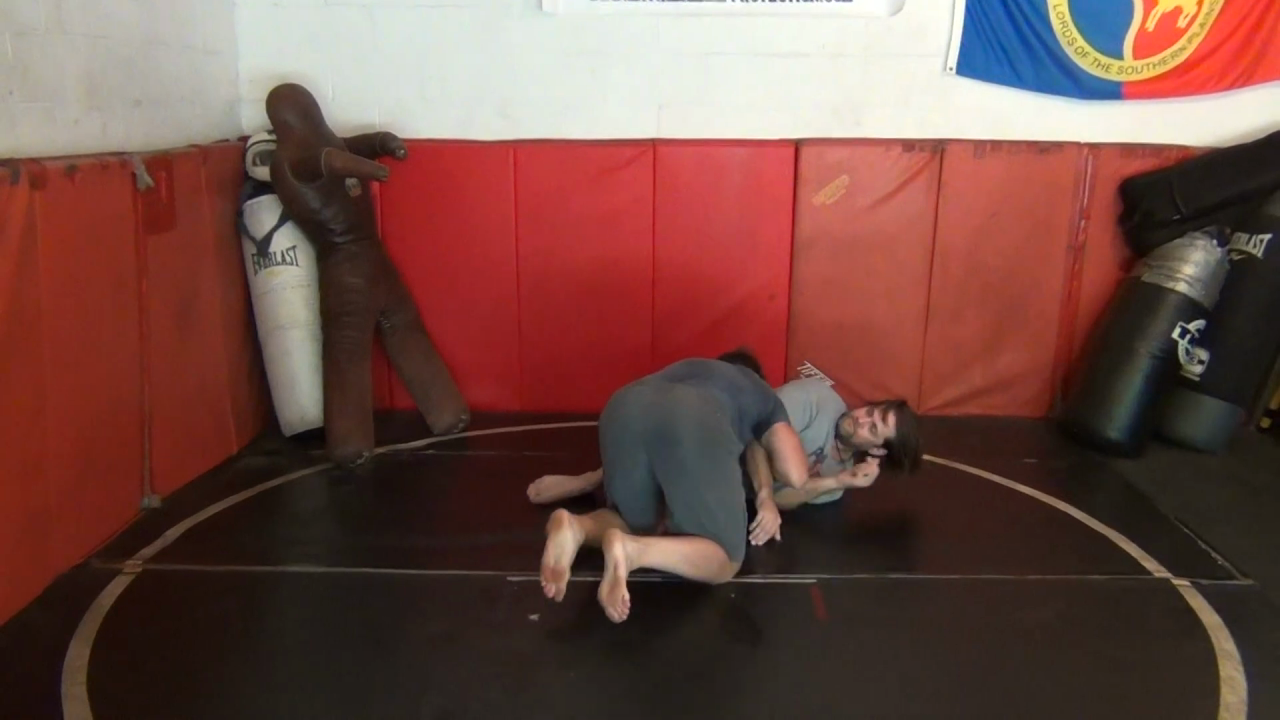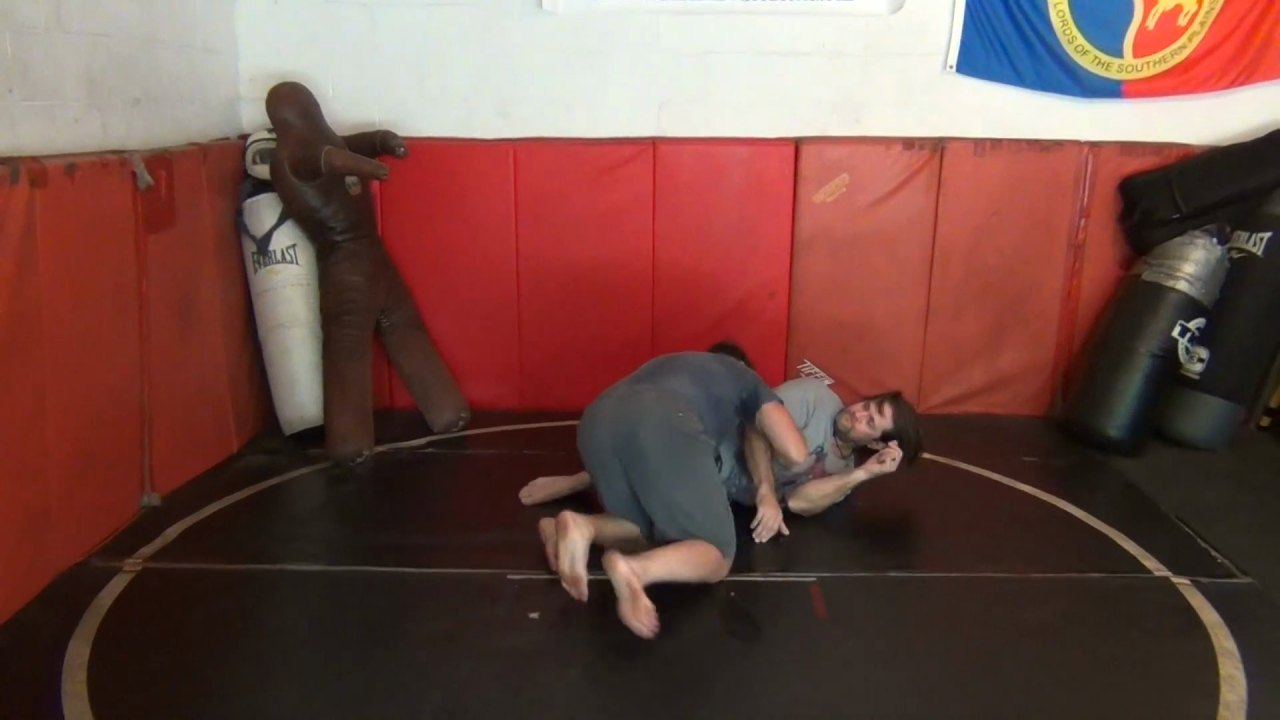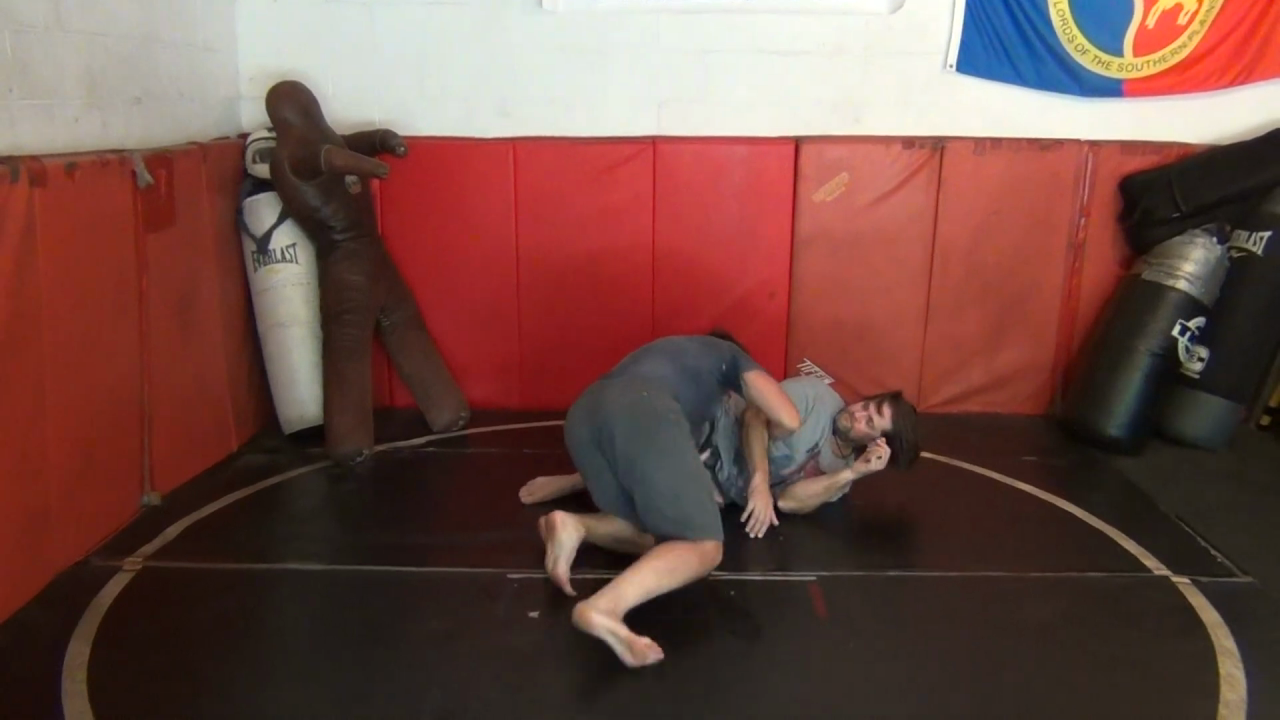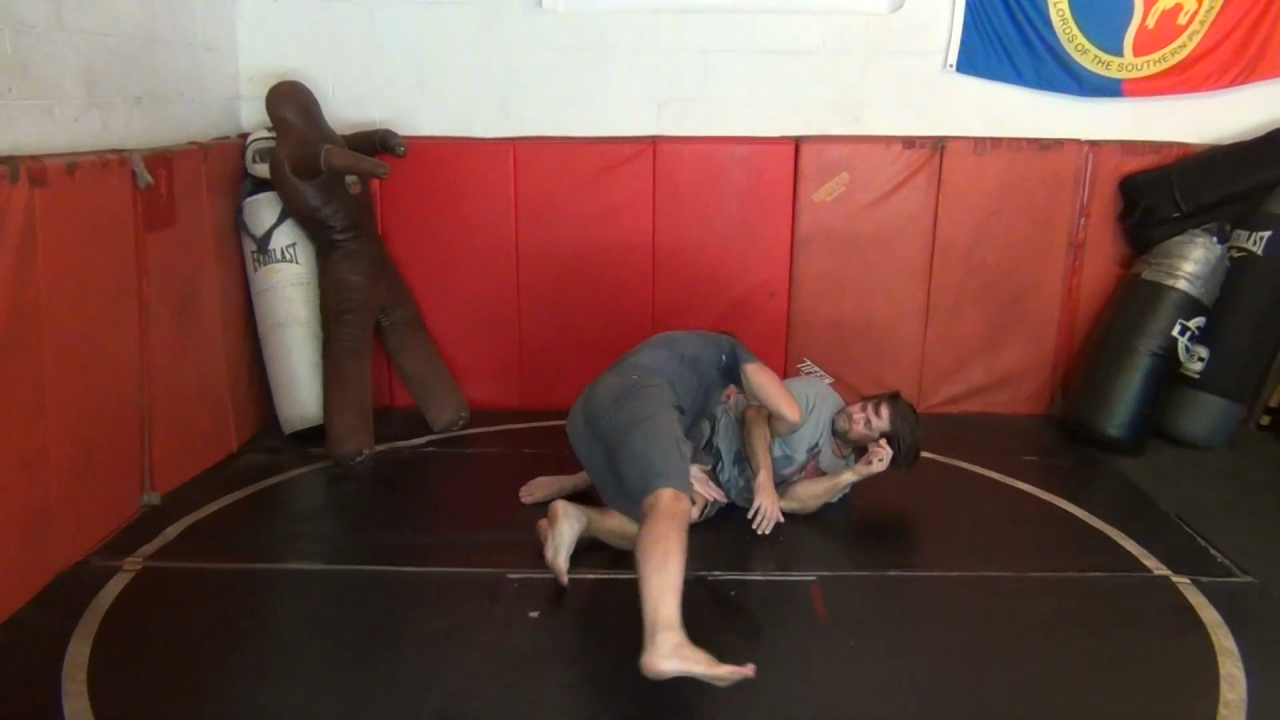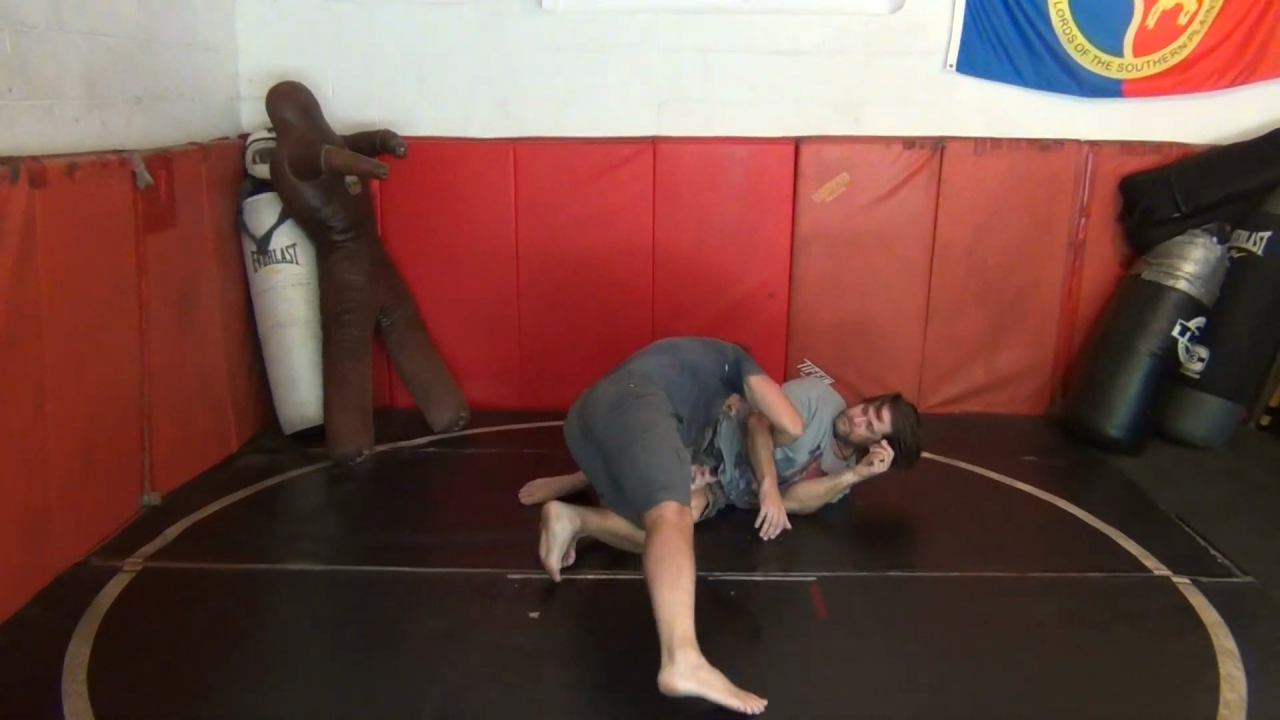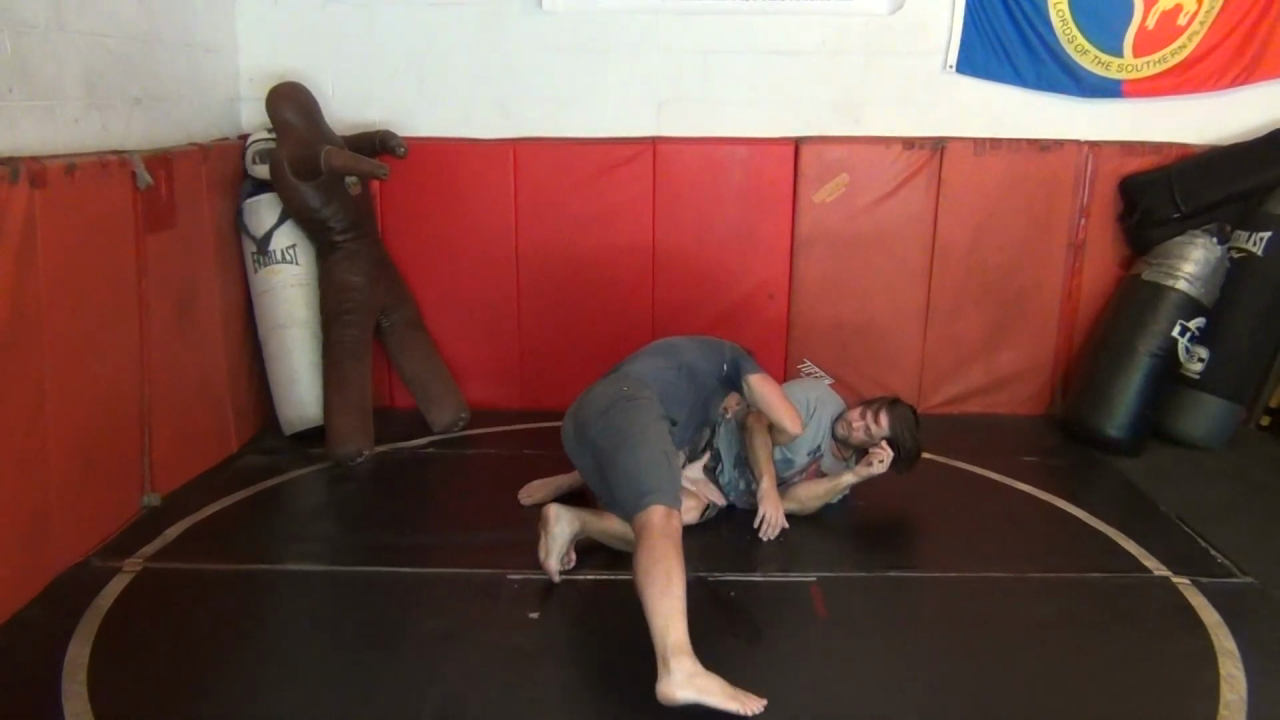
dt=0.2s
person 1, frame 1
left shoulder: (324, 145)
right shoulder: (291, 156)
left elbow: (348, 147)
right elbow: (309, 161)
left wrist: (383, 141)
right wrist: (340, 162)
left hip: (371, 258)
right hip: (346, 268)
left knee: (406, 331)
right knee: (347, 351)
left ankle: (447, 417)
right ankle: (351, 446)
person 1, frame 2
left shoulder: (324, 143)
right shoulder: (291, 155)
left elbow: (348, 144)
right elbow: (309, 160)
left wrist: (382, 139)
right wrist: (340, 161)
left hip: (371, 256)
right hip: (346, 267)
left knee: (407, 330)
right knee: (347, 350)
left ankle: (447, 415)
right ankle: (351, 445)
person 1, frame 3
left shoulder: (324, 142)
right shoulder: (291, 154)
left elbow: (348, 144)
right elbow: (309, 158)
left wrist: (382, 138)
right wrist: (338, 159)
left hip: (370, 256)
right hip: (346, 266)
left knee: (406, 329)
right knee: (348, 349)
left ankle: (447, 414)
right ankle: (351, 445)
person 1, frame 4
left shoulder: (324, 142)
right shoulder: (291, 154)
right elbow: (310, 157)
left wrist: (383, 138)
right wrist: (343, 159)
left hip: (371, 255)
right hip: (346, 266)
left knee: (406, 330)
right knee: (348, 349)
left ankle: (447, 414)
right ankle: (351, 445)
person 1, frame 5
left shoulder: (324, 144)
right shoulder: (292, 154)
right elbow: (309, 158)
left wrist: (382, 138)
right wrist: (340, 159)
left hip: (370, 256)
right hip: (347, 266)
left knee: (406, 330)
right knee: (348, 349)
left ankle: (447, 415)
right ankle: (351, 444)
person 1, frame 6
left shoulder: (325, 144)
right shoulder: (292, 154)
right elbow: (308, 158)
left wrist: (382, 139)
right wrist: (338, 160)
left hip: (370, 257)
right hip: (348, 266)
left knee: (405, 331)
right knee: (348, 350)
left ankle: (447, 416)
right ankle: (351, 445)
person 2, frame 1
left shoulder: (838, 475)
right shoulder: (820, 398)
left elbow: (783, 495)
left wrist: (849, 481)
right wrist: (764, 499)
right ankle: (582, 483)
person 2, frame 2
left shoulder: (844, 470)
right shoulder: (817, 397)
left elbow: (797, 502)
right elbow: (758, 426)
left wrist: (864, 474)
right wrist: (766, 492)
left hip: (724, 486)
right ankle: (575, 483)
person 2, frame 3
left shoulder: (842, 470)
right shoulder: (818, 398)
left elbow: (790, 500)
right elbow: (760, 419)
left wrist: (856, 473)
right wrist: (761, 484)
right hip: (713, 433)
right ankle: (572, 483)
person 2, frame 4
left shoulder: (841, 471)
right shoulder: (817, 395)
left elbow: (790, 501)
right elbow: (755, 415)
left wrist: (856, 474)
right wrist: (764, 479)
left hip: (723, 486)
right hip: (713, 433)
left knee: (692, 506)
person 2, frame 5
left shoulder: (843, 473)
right shoulder: (819, 396)
left elbow: (790, 501)
right elbow: (759, 422)
left wrist: (857, 475)
right wrist: (768, 485)
left hip: (726, 487)
person 2, frame 6
left shoulder: (842, 472)
right shoulder: (817, 396)
left elbow: (791, 501)
right elbow: (756, 423)
left wrist: (857, 476)
right wrist: (766, 487)
left hip: (723, 487)
right hip: (713, 434)
left knee: (689, 508)
right ankle: (570, 482)
person 3, frame 1
left shoulder: (686, 368)
right shoulder: (761, 393)
right elbow: (795, 475)
right hip: (695, 423)
left knee: (635, 523)
right knee: (723, 561)
left ankle: (574, 527)
right ankle: (630, 550)
person 3, frame 2
left shoulder: (672, 364)
right shoulder: (743, 377)
right elbow: (796, 453)
right hip: (665, 425)
left knee: (650, 527)
right knee: (716, 555)
left ankle: (584, 526)
right ankle: (634, 569)
person 3, frame 3
left shoulder: (669, 352)
right shoulder: (729, 355)
right elbow: (788, 420)
left hip: (583, 417)
right hip: (643, 409)
left knee: (648, 534)
right knee: (704, 549)
left ankle: (573, 525)
right ankle: (604, 609)
person 3, frame 4
left shoulder: (674, 349)
right shoulder: (729, 350)
right elbow: (789, 413)
left hip: (585, 412)
right hip: (636, 397)
left knee: (652, 523)
right knee: (670, 505)
left ankle: (574, 518)
right ankle: (665, 643)
person 3, frame 5
left shoulder: (678, 358)
right shoulder: (733, 359)
right elbow: (791, 426)
left hip: (584, 415)
right hip: (633, 403)
left knee: (653, 526)
right knee: (671, 517)
left ankle: (572, 519)
right ankle: (683, 662)
person 3, frame 6
left shoulder: (680, 358)
right shoulder: (731, 357)
right elbow: (790, 425)
left hip: (580, 418)
right hip: (627, 405)
left knee: (649, 524)
right knee: (661, 520)
left ankle: (571, 520)
right ankle: (679, 671)
